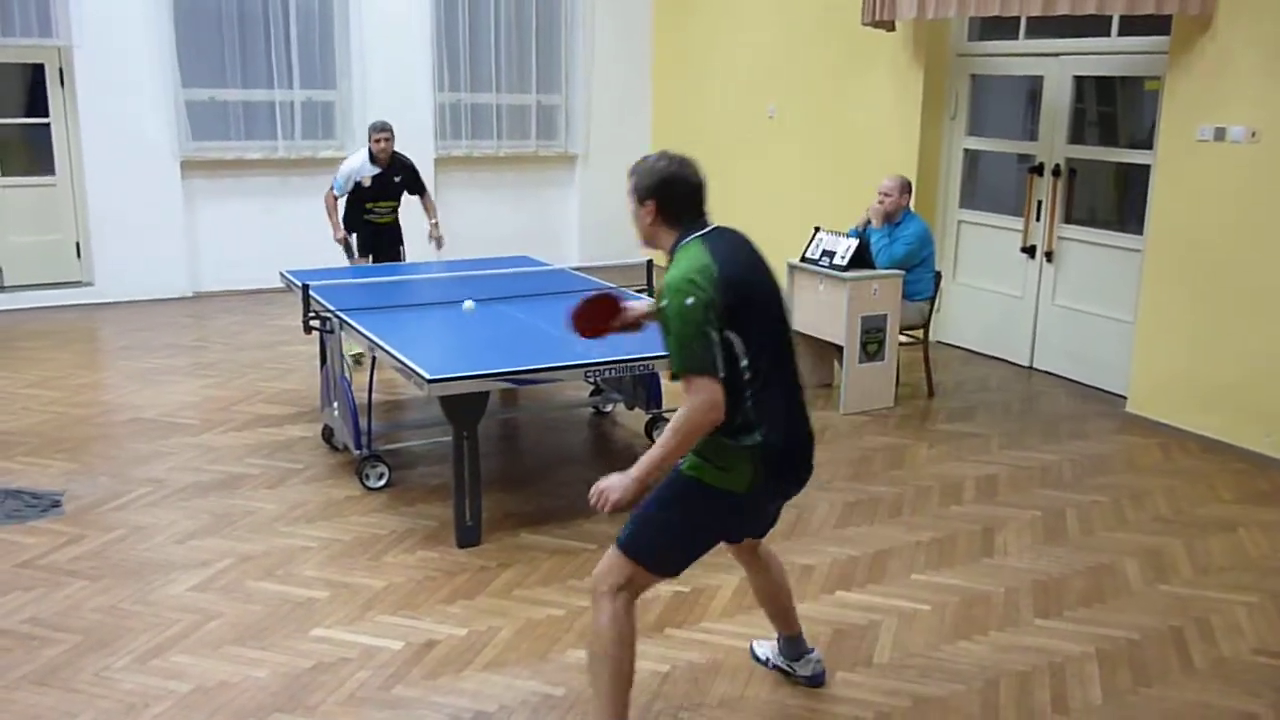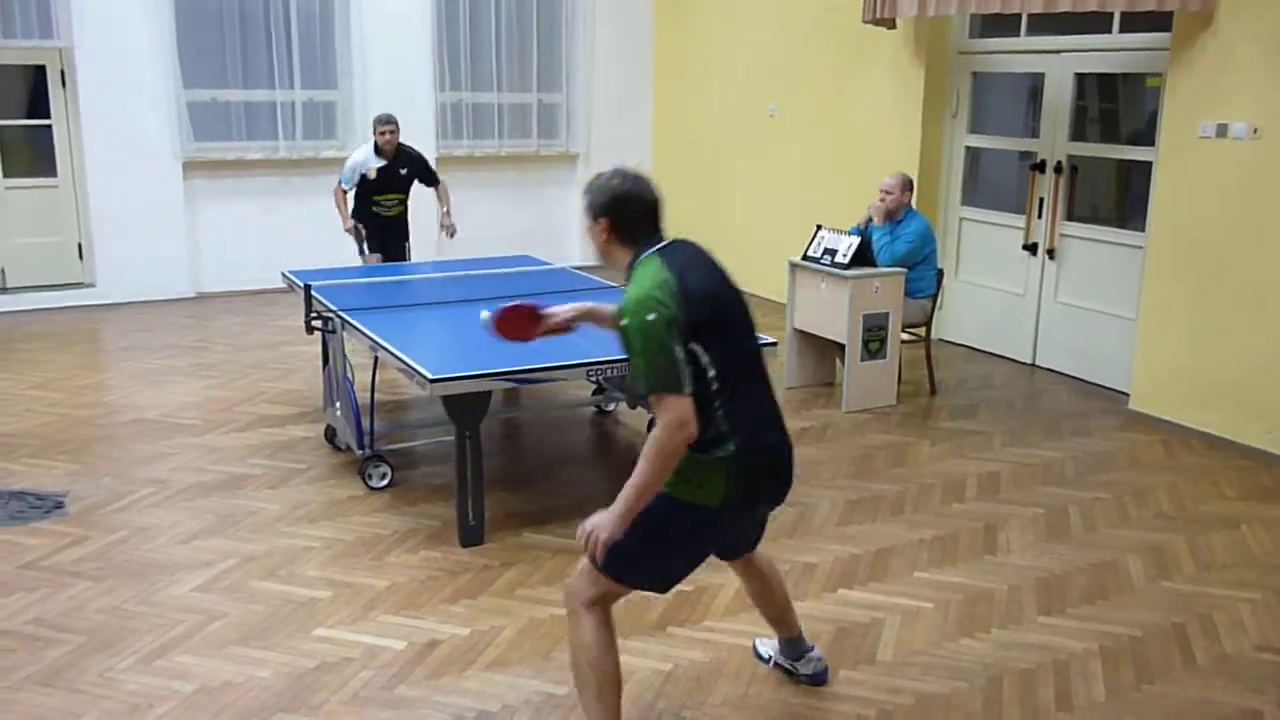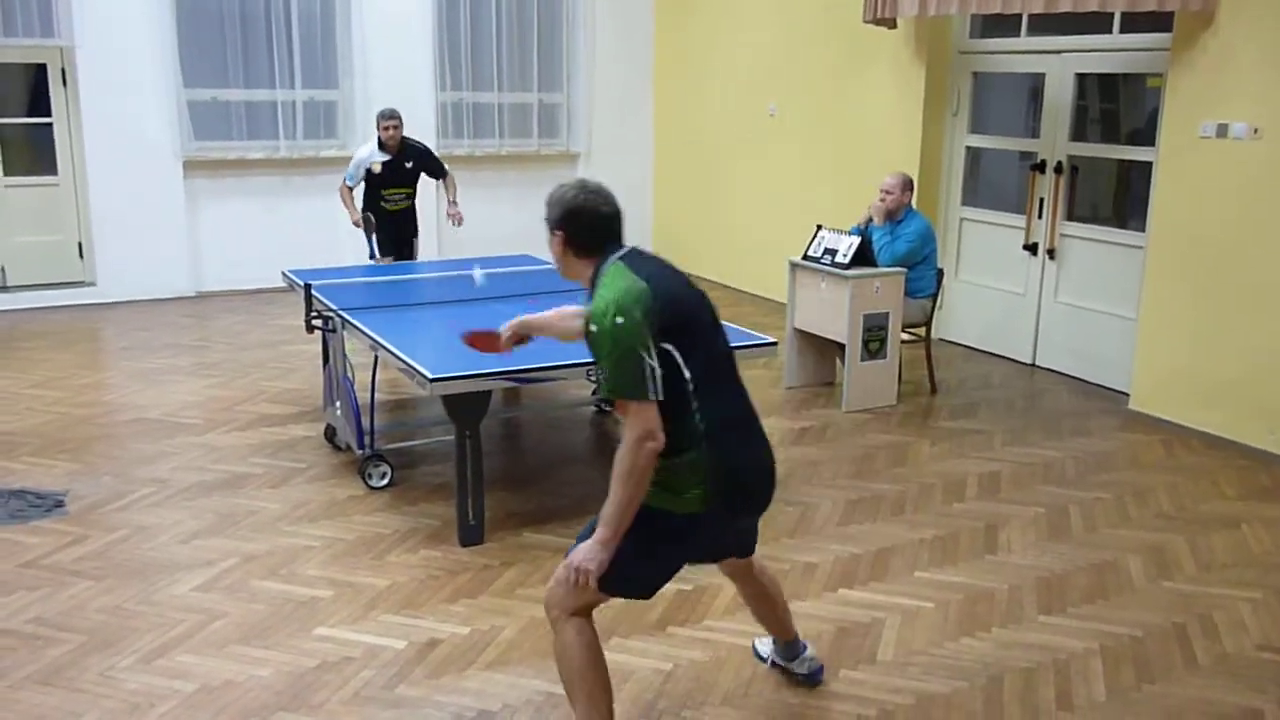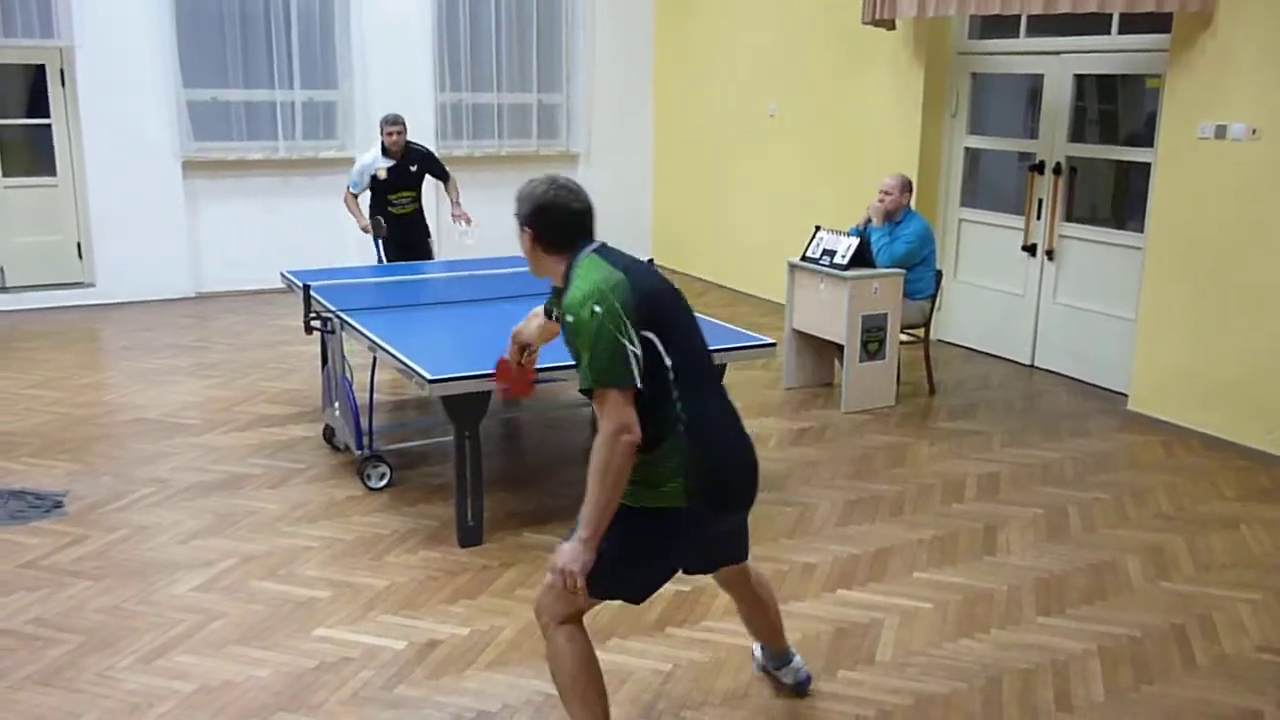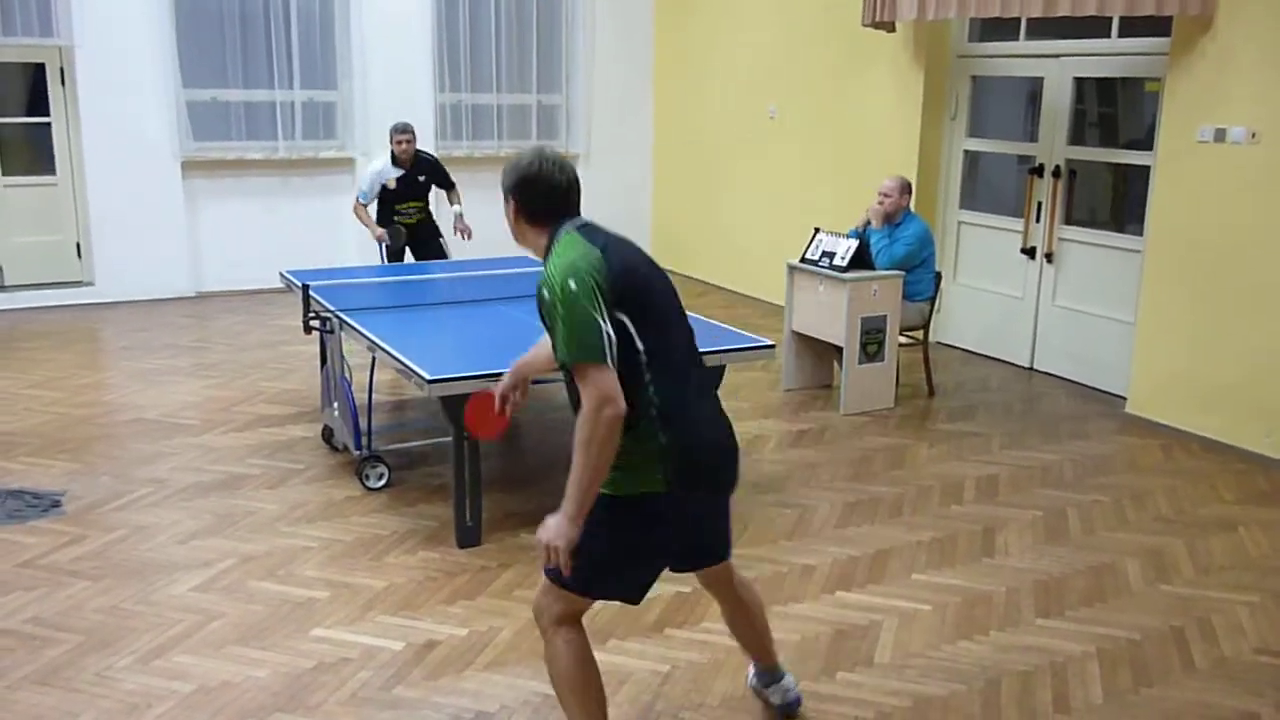
dt=0.1s
person 1, frame 1
left shoulder: (685, 282)
right shoulder: (733, 245)
left elbow: (704, 407)
left wrist: (634, 480)
right wrist: (653, 312)
left hip: (738, 460)
right hip: (786, 449)
left knee: (611, 583)
right knee: (746, 539)
right ankle: (794, 653)
person 1, frame 2
left shoulder: (646, 299)
right shoulder: (690, 259)
left elbow: (677, 426)
left wrist: (620, 513)
right wrist: (588, 313)
left hip: (715, 474)
right hip: (766, 459)
left knee: (585, 594)
right knee: (739, 549)
right ankle: (799, 653)
person 1, frame 3
left shoulder: (615, 308)
right shoulder: (647, 271)
left elbow: (646, 439)
left wrist: (602, 541)
right wrist: (533, 320)
left hip: (693, 487)
right hip: (747, 467)
left knee: (565, 602)
right knee: (738, 559)
right ankle: (793, 655)
person 1, frame 4
left shoulder: (588, 300)
right shoulder: (617, 269)
left elbow: (621, 429)
left wrist: (585, 539)
right wrist: (532, 330)
left hip: (675, 484)
right hip: (731, 466)
left knee: (555, 607)
right knee: (730, 566)
right ankle: (784, 663)
person 1, frame 5
left shoulder: (564, 275)
right shoulder: (609, 248)
left elbow: (604, 403)
left wrist: (570, 516)
right wrist: (521, 371)
left hip: (652, 472)
right hip: (709, 451)
left knee: (556, 612)
right knee: (718, 573)
person 2, frame 1
left shoulder: (404, 165)
right shoulder: (354, 165)
left elbow: (423, 194)
right elbow: (331, 195)
left wrist: (433, 224)
right wrist: (337, 228)
left hip: (390, 230)
right hip: (359, 229)
person 2, frame 2
left shoulder: (412, 157)
right shoulder: (359, 160)
left elbow: (438, 185)
right elbow: (340, 191)
left wrist: (445, 213)
right wrist: (346, 219)
left hip: (397, 225)
right hip: (368, 225)
person 2, frame 3
left shoulder: (417, 150)
right shoulder: (364, 155)
left elbow: (446, 176)
right elbow: (345, 187)
left wrist: (452, 203)
right wrist: (353, 212)
left hip: (406, 220)
right hip: (377, 220)
person 2, frame 4
left shoulder: (421, 154)
right shoulder: (368, 162)
left elbow: (448, 179)
right elbow: (350, 195)
left wrist: (455, 205)
right wrist: (360, 218)
left hip: (415, 222)
right hip: (384, 225)
person 2, frame 5
left shoulder: (430, 163)
right shoulder: (378, 170)
left elbow: (451, 189)
right elbow: (359, 206)
left wrist: (459, 217)
right wrist: (374, 228)
left hip: (423, 225)
right hip: (391, 228)
person 3, frame 1
left shoulder: (916, 229)
right shoulder: (883, 221)
left elbow: (884, 262)
left wrist: (877, 225)
right wrist: (863, 223)
left hip: (912, 304)
person 3, frame 2
left shoulder: (918, 227)
right shoulder: (884, 219)
left elbow: (886, 260)
left wrist: (878, 222)
right wrist: (865, 220)
left hip: (914, 302)
person 3, frame 3
left shoulder: (918, 227)
right shoulder: (885, 219)
left elbow: (886, 260)
left wrist: (878, 223)
right wrist: (865, 220)
left hip: (914, 302)
person 3, frame 4
left shoulder: (917, 228)
right shoulder: (883, 220)
left elbow: (885, 261)
left wrist: (877, 224)
right wrist: (864, 221)
left hip: (913, 303)
person 3, frame 5
left shoulder: (916, 230)
right shoulder: (884, 222)
left elbow: (884, 263)
left wrist: (876, 226)
right wrist: (863, 223)
left hip: (912, 305)
